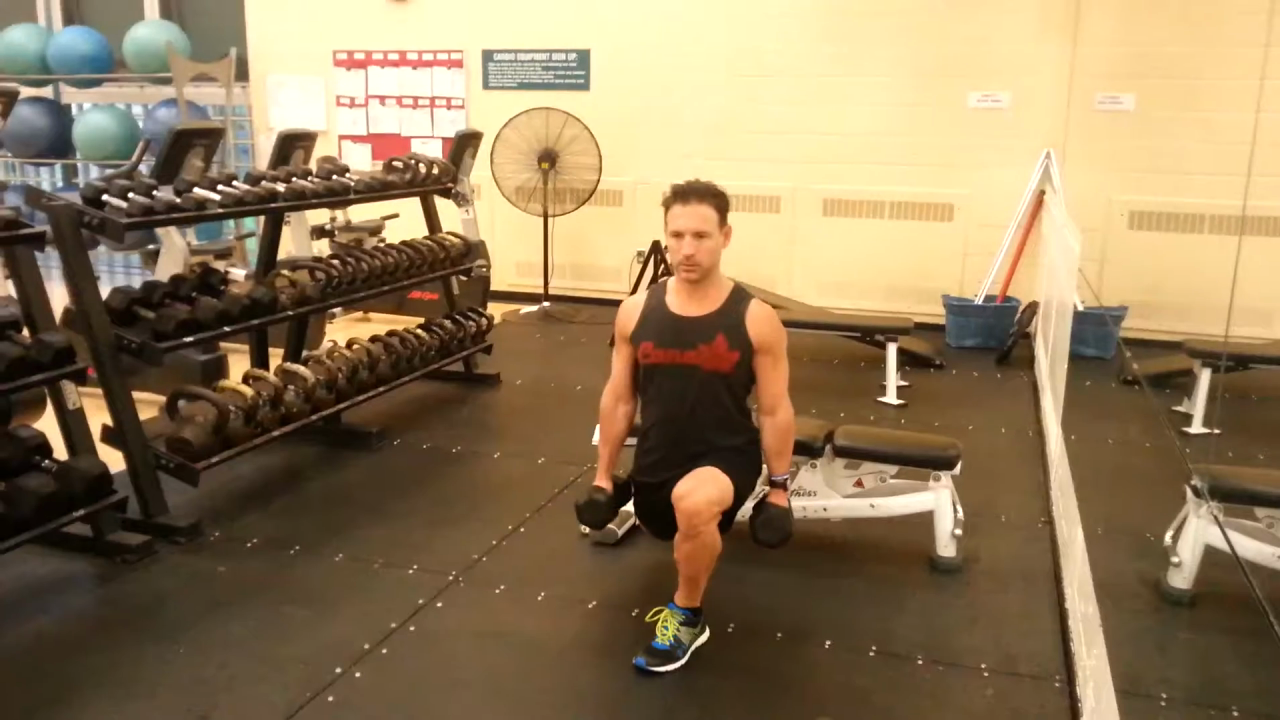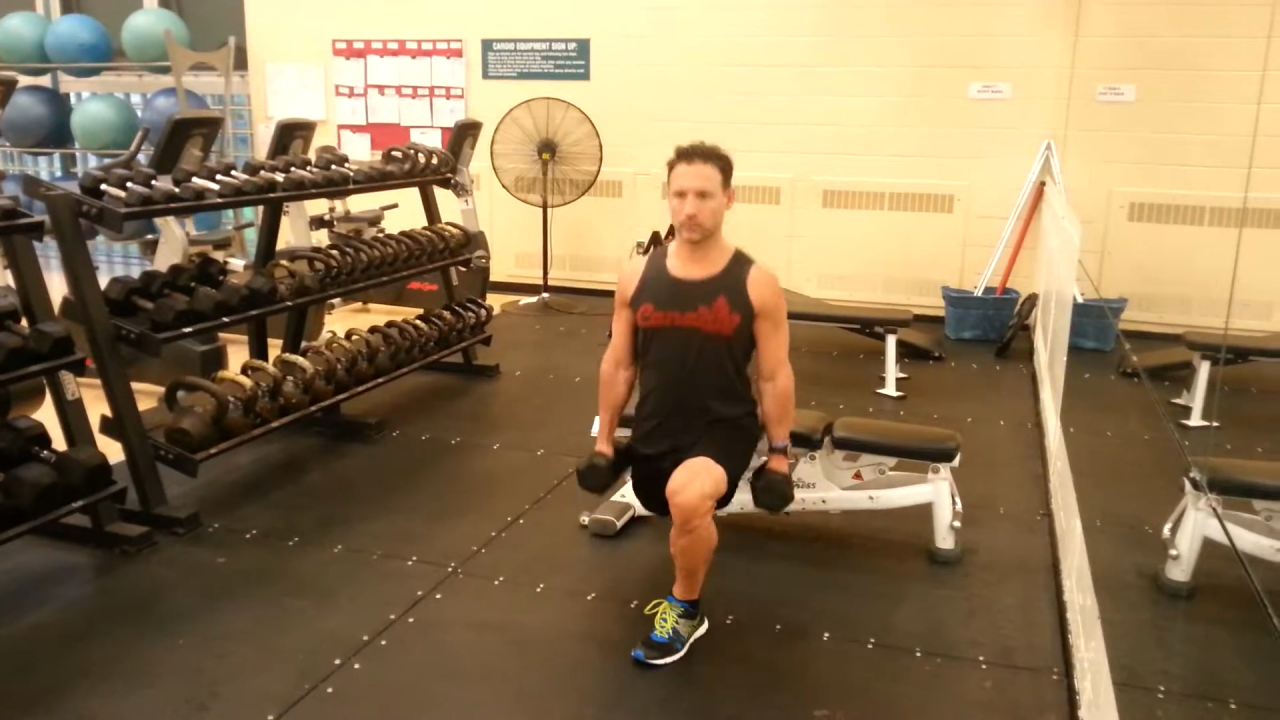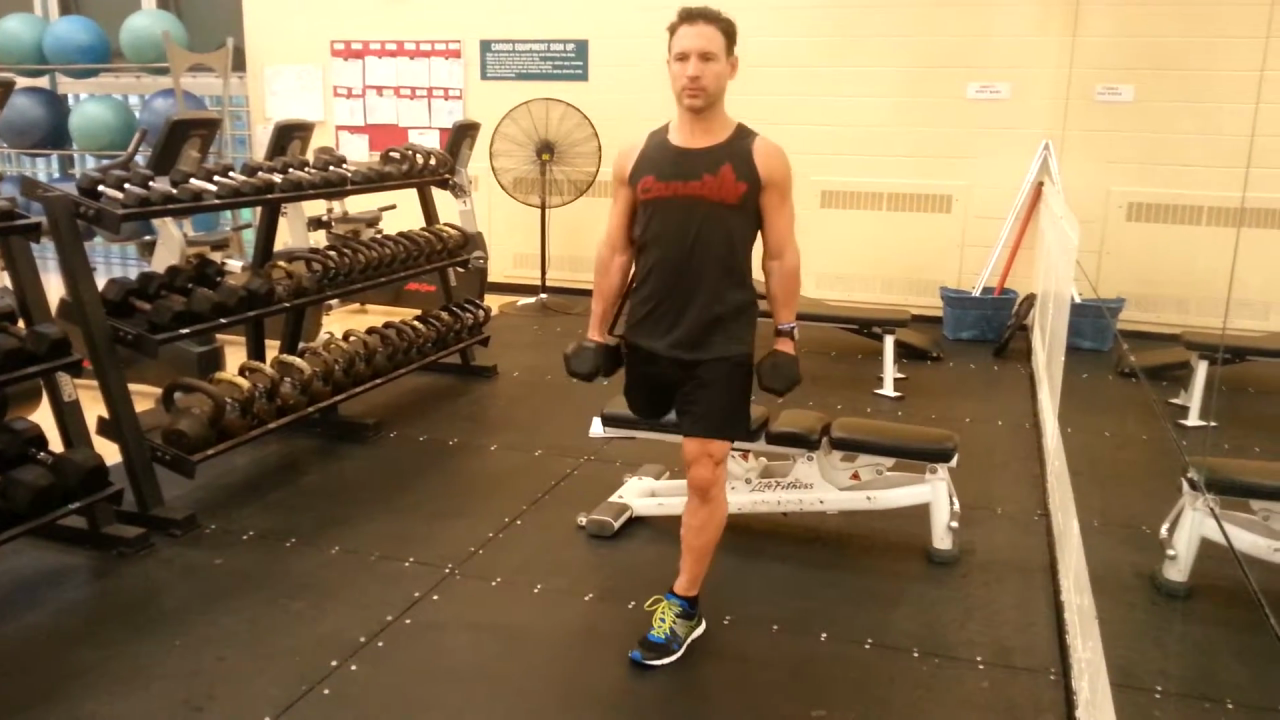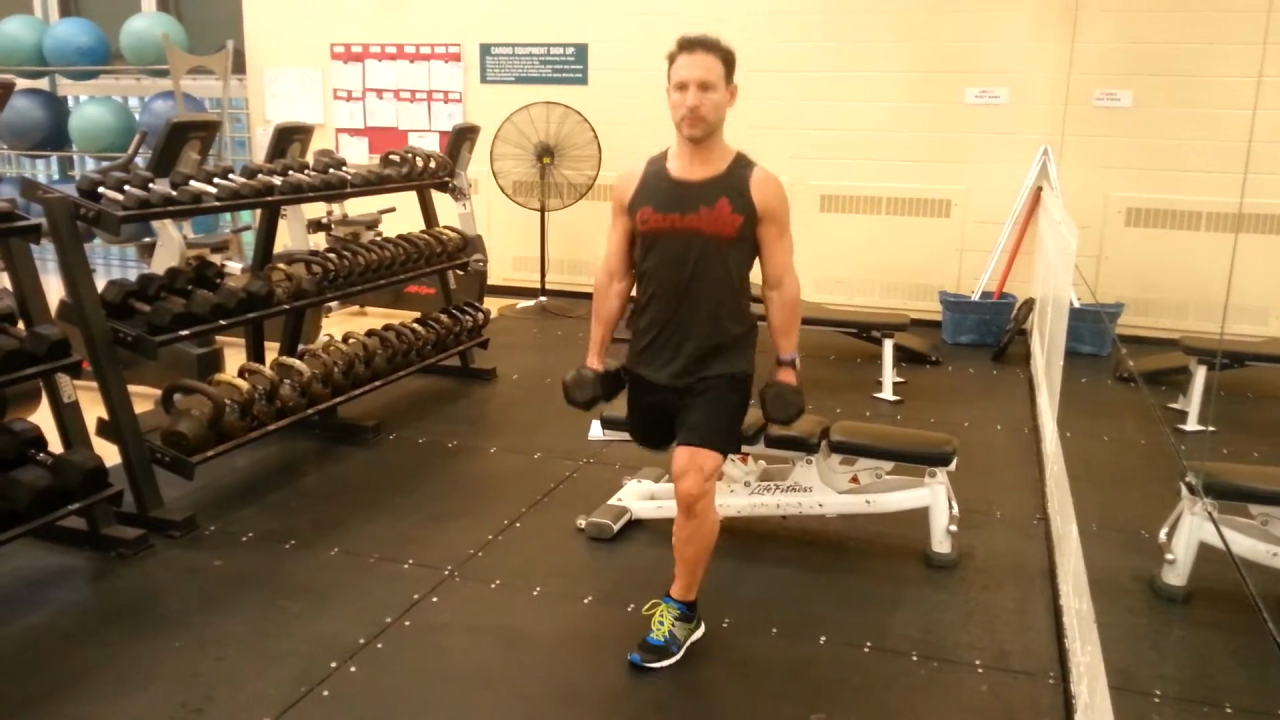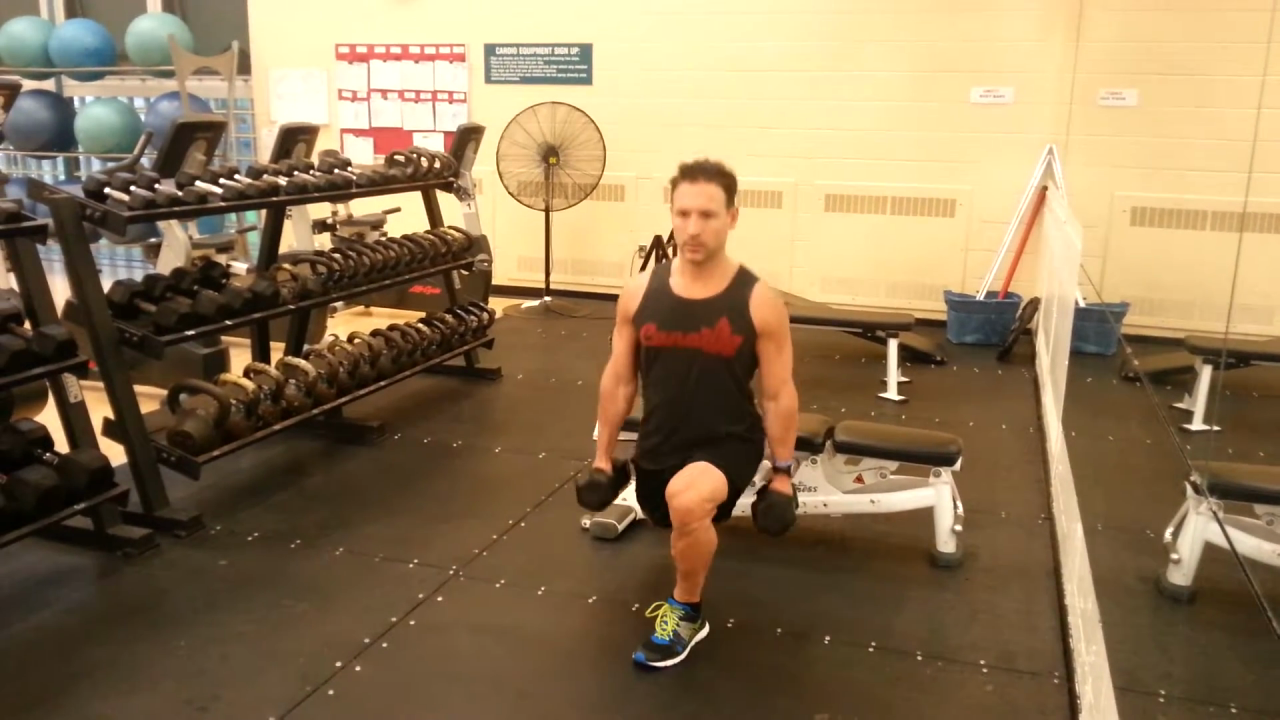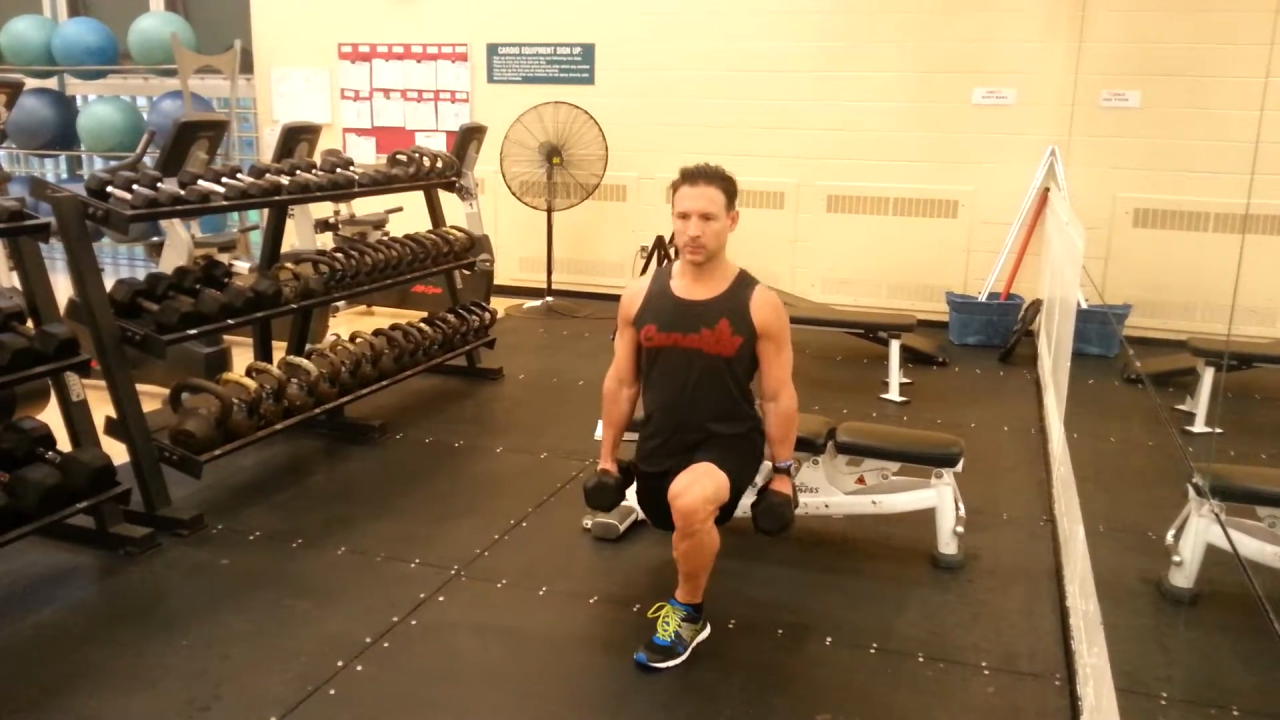
dt=0.5s
person 1, frame 1
left shoulder: (756, 320)
right shoulder: (636, 311)
left elbow: (775, 412)
right elbow: (618, 398)
left wrist: (778, 487)
right wrist: (603, 471)
left hip: (726, 454)
right hip: (656, 459)
left knee: (693, 504)
left ankle: (687, 617)
person 1, frame 2
left shoulder: (756, 284)
right shoulder: (637, 276)
left elbow: (775, 377)
right elbow: (618, 364)
left wrist: (778, 452)
right wrist: (605, 436)
left hip: (724, 427)
right hip: (654, 429)
left knee: (687, 501)
right knee: (662, 503)
left ankle: (685, 610)
person 1, frame 3
left shoulder: (761, 157)
right shoulder: (636, 156)
left elbow: (782, 255)
right elbow: (616, 251)
left wrist: (784, 334)
right wrist: (597, 327)
left hip: (720, 344)
right hip: (648, 336)
left knee: (703, 475)
right knee: (690, 449)
left ankle: (684, 606)
person 1, frame 4
left shoulder: (758, 188)
right shoulder: (636, 183)
left elbow: (781, 285)
right elbow: (613, 277)
left wrist: (786, 364)
right wrist: (596, 353)
left hip: (720, 366)
right hip: (650, 361)
left knee: (691, 486)
right knee: (674, 460)
left ankle: (682, 611)
person 1, frame 5
left shoulder: (759, 302)
right shoulder: (639, 293)
left elbow: (779, 396)
right elbow: (618, 380)
left wrist: (782, 471)
right wrist: (603, 452)
left hip: (728, 441)
right hip: (659, 445)
left knee: (687, 501)
right knee: (671, 508)
left ankle: (687, 612)
person 1, frame 6
left shoulder: (760, 305)
right shoulder: (640, 296)
left elbow: (779, 396)
right elbow: (621, 382)
left wrist: (782, 472)
right wrist: (608, 454)
left hip: (728, 441)
right hip: (659, 444)
left knee: (689, 504)
right knee: (669, 513)
left ankle: (687, 614)
